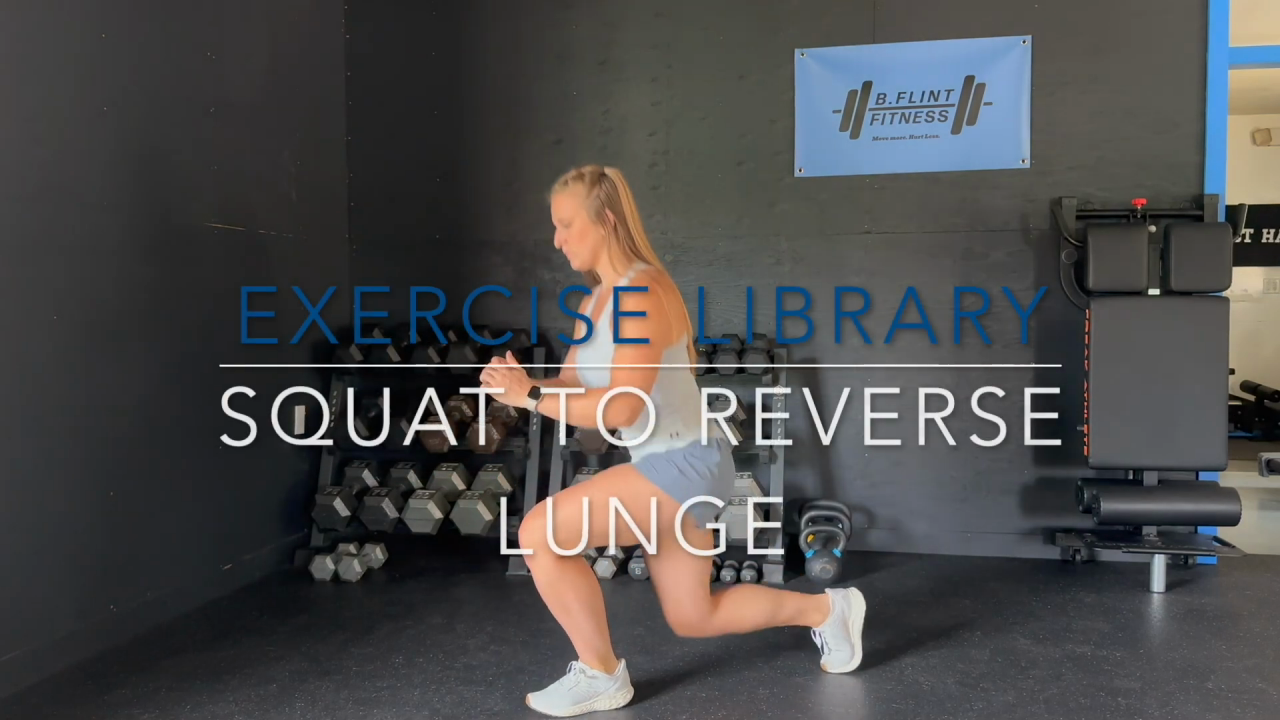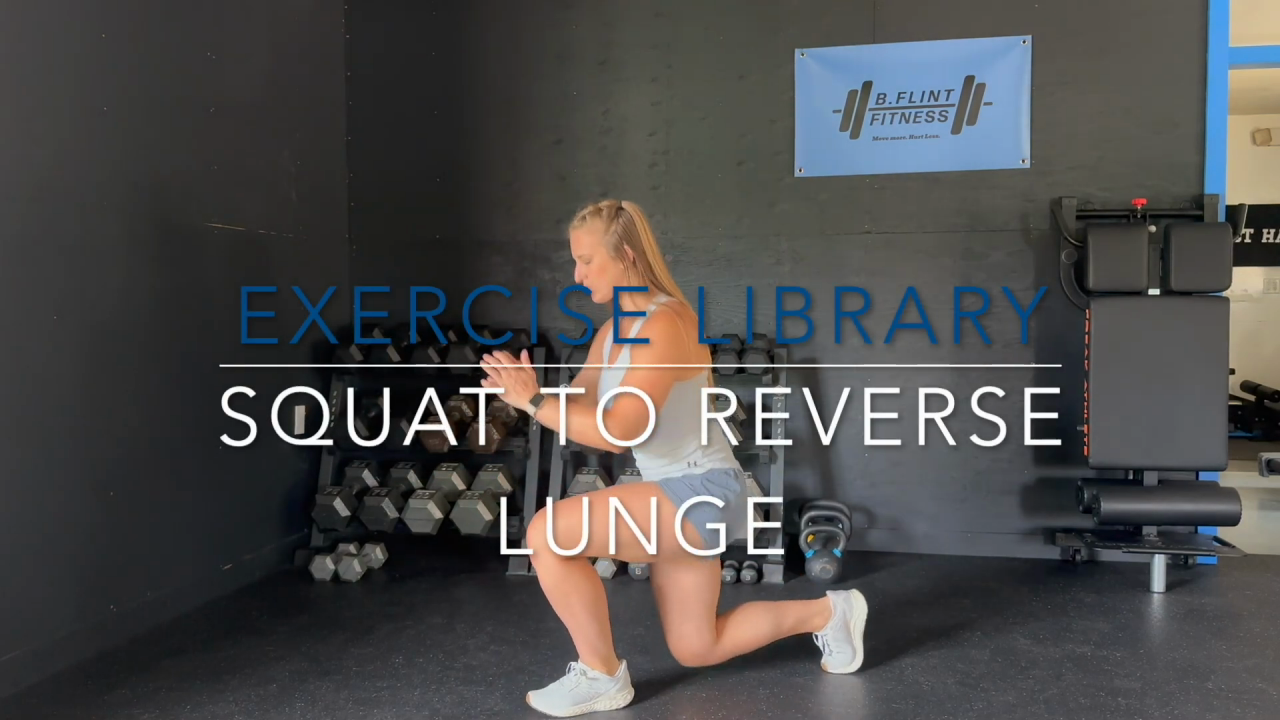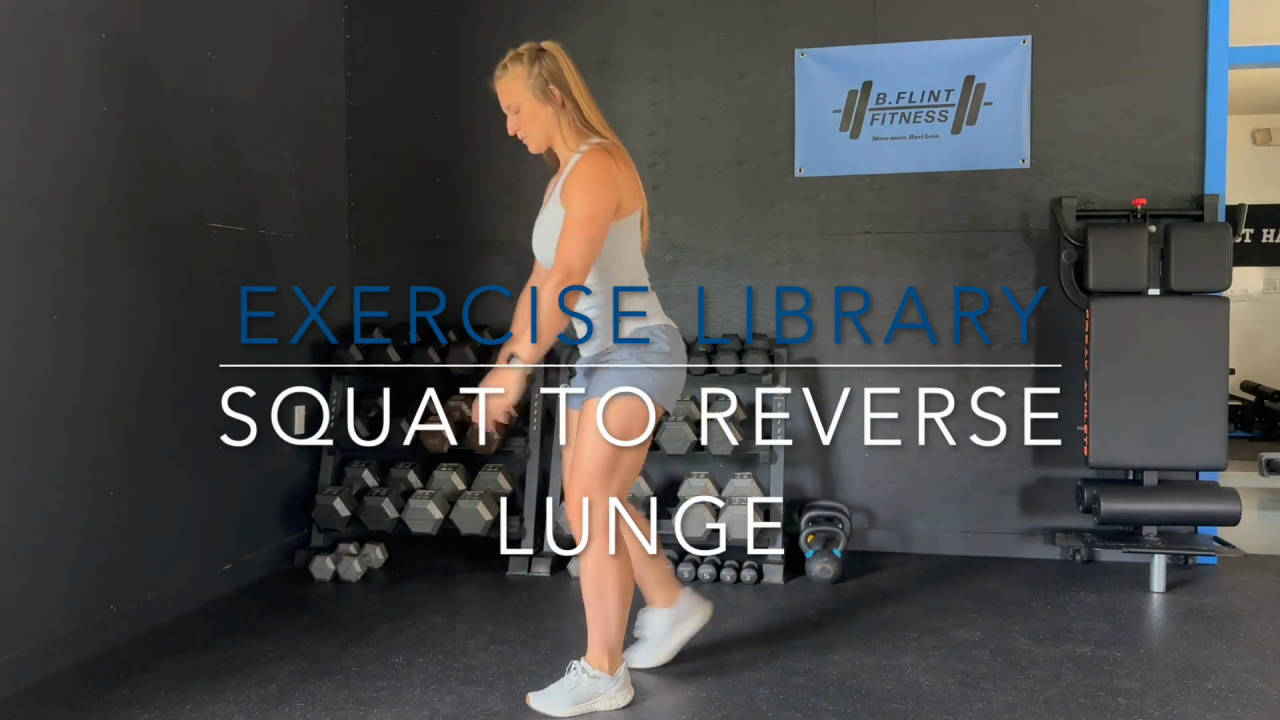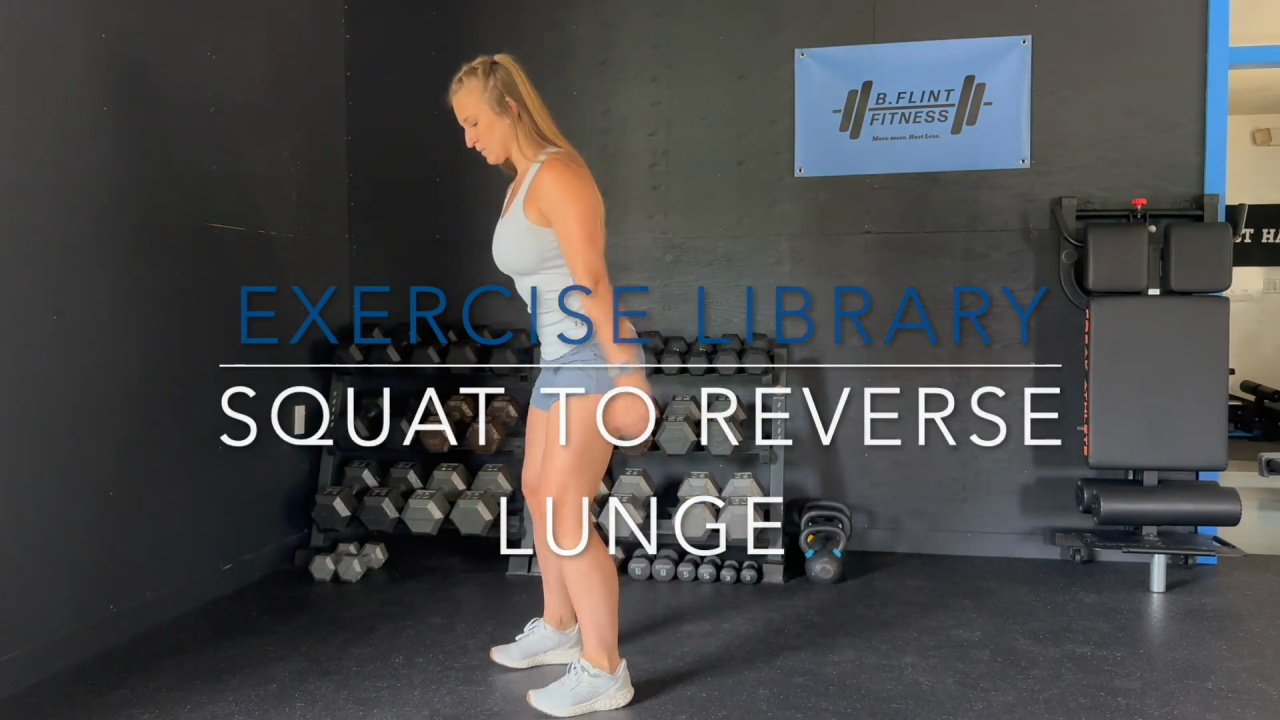
dt=0.5s
person 1, frame 1
left shoulder: (643, 293)
right shoulder: (599, 298)
left elbow: (623, 403)
right elbow: (573, 386)
left wrist: (530, 396)
right wrist: (523, 384)
left hip: (685, 466)
right hip: (668, 465)
left knee: (539, 534)
right knee: (693, 618)
left ankle: (600, 674)
right ankle: (827, 611)
person 1, frame 2
left shoulder: (665, 326)
right shoulder: (617, 328)
left elbow: (620, 432)
right elbow: (579, 412)
left wrist: (533, 401)
right wrist: (531, 389)
left hip: (698, 494)
right hip: (682, 491)
left knee: (547, 533)
right knee: (695, 649)
left ankle: (601, 675)
right ankle: (832, 612)
person 1, frame 3
left shoulder: (597, 166)
right shoulder: (565, 177)
left elbow: (563, 284)
right elbow: (543, 284)
left wrist: (517, 370)
right wrist: (508, 362)
left hip: (637, 361)
right hip: (609, 359)
left knee: (590, 514)
right knee: (590, 502)
right ankle: (670, 603)
person 1, frame 4
left shoulder: (557, 174)
right shoulder: (521, 184)
left elbow: (594, 286)
left wrist: (624, 378)
left hip: (596, 363)
right hip: (564, 361)
left knee: (562, 512)
right knee: (541, 497)
right ankle: (559, 629)
